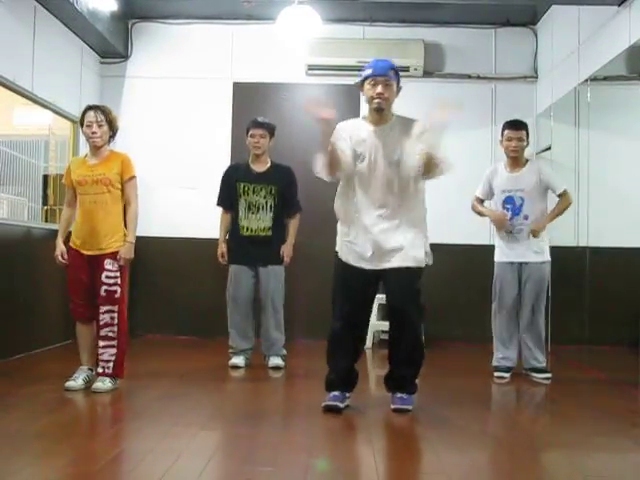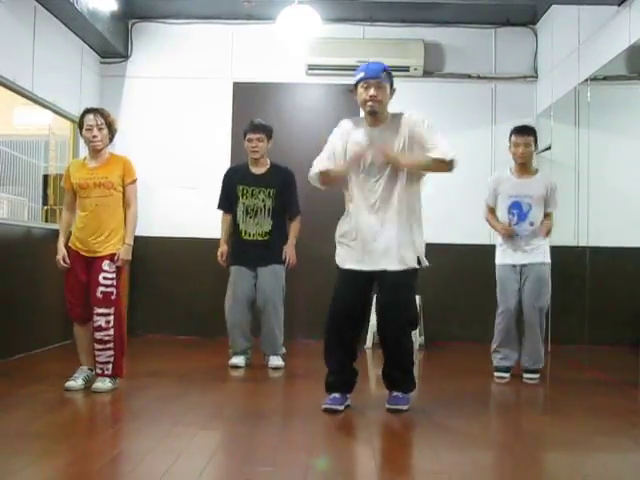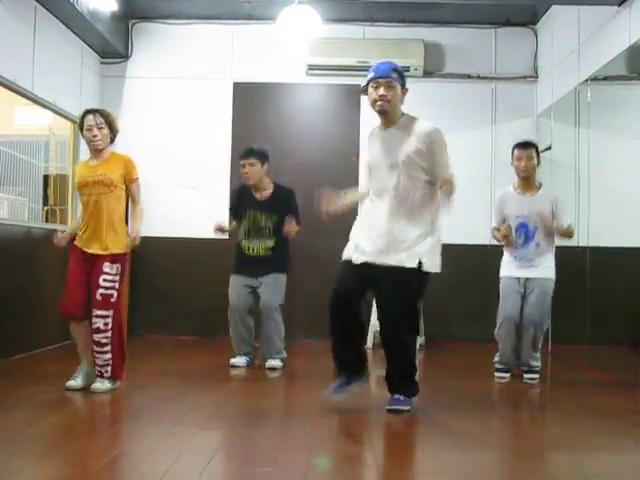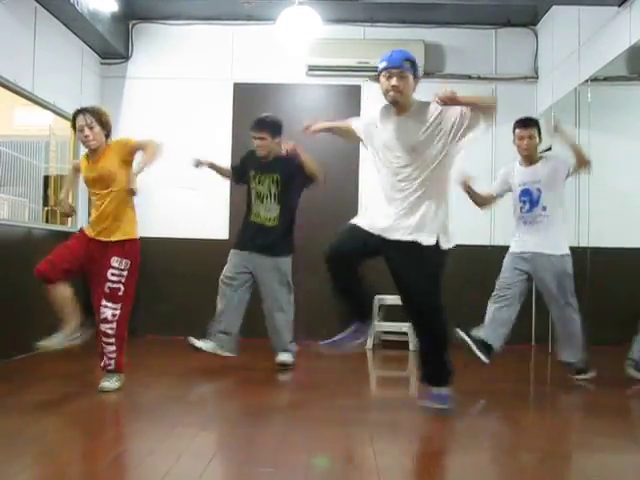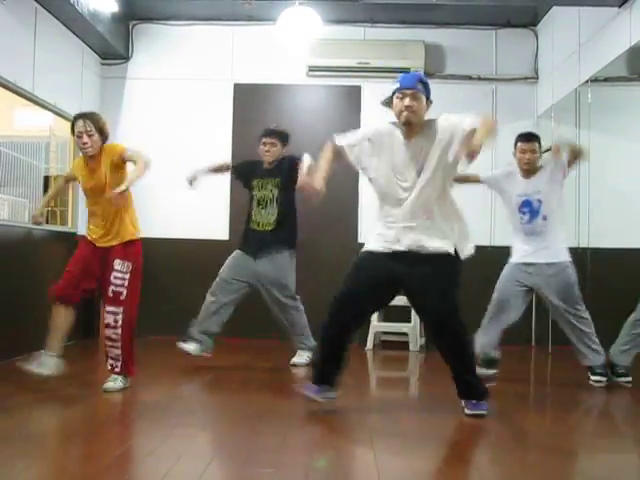
dt=0.2s
person 1, frame 1
left shoulder: (415, 128)
right shoulder: (348, 129)
left elbow: (430, 171)
right elbow: (329, 172)
left wrist: (433, 141)
right wrist: (327, 131)
left hip: (404, 241)
right hip: (356, 241)
left knee: (406, 318)
right knee: (347, 319)
left ankle: (402, 387)
right ankle: (339, 386)
person 1, frame 2
left shoulder: (411, 125)
right shoulder: (346, 130)
left elbow: (446, 161)
right elbow: (320, 177)
left wrist: (400, 159)
right wrist: (349, 161)
left hip: (398, 244)
right hip: (355, 243)
left knee: (394, 319)
right knee: (341, 319)
left ankle: (399, 386)
right ankle: (339, 387)
person 1, frame 3
left shoulder: (425, 132)
right shoulder: (375, 136)
left elbow: (444, 181)
left wrist: (445, 190)
right wrist: (347, 200)
left hip: (408, 245)
right hip: (365, 241)
left knee: (398, 323)
right knee: (341, 306)
left ankle: (402, 389)
right ankle: (351, 372)
person 1, frame 4
left shoulder: (439, 114)
right shoulder: (380, 117)
left elbow: (489, 108)
right elbow: (357, 128)
left wrist: (459, 100)
right wrist: (322, 126)
left hip: (421, 226)
right hip: (381, 216)
left knee: (426, 309)
right knee: (339, 254)
left ankle: (436, 381)
right ankle: (361, 320)
person 1, frame 5
left shoulder: (443, 130)
right shoulder: (374, 137)
left elbow: (486, 123)
right elbow: (335, 144)
left wrist: (479, 138)
right wrist: (320, 175)
left hip: (435, 246)
right hip: (386, 244)
left knee: (444, 324)
right knee: (346, 305)
left ankle: (473, 393)
right ankle: (324, 379)
person 2, frame 1
left shoulder: (122, 161)
right shoulder: (75, 166)
left elbow: (132, 204)
right elbow: (69, 206)
left wrist: (129, 241)
right wrist: (59, 239)
left hip: (111, 247)
right hip: (79, 248)
left knee: (109, 310)
right knee: (82, 310)
left ankle: (109, 372)
right ankle: (86, 369)
person 2, frame 2
left shoulder: (122, 164)
right shoulder: (73, 169)
left elbow: (131, 207)
right elbow: (68, 210)
left wrist: (128, 244)
right wrist: (60, 243)
left hip: (110, 249)
right hip: (77, 249)
left knee: (105, 311)
right knee: (79, 312)
left ankle: (109, 373)
right ankle: (86, 368)
person 2, frame 3
left shoulder: (123, 162)
right shoulder: (81, 168)
left elbow: (136, 201)
left wrist: (135, 227)
right wrist: (68, 230)
left hip: (113, 249)
right hip: (82, 246)
left knee: (104, 310)
right knee: (72, 308)
left ankle: (109, 374)
right ankle: (85, 364)
person 2, frame 4
left shoulder: (119, 148)
right shoulder: (85, 160)
left elbow: (154, 146)
right elbow: (75, 170)
left wrist: (136, 173)
right wrist: (65, 200)
left hip: (121, 238)
right hip: (93, 234)
left knee: (110, 304)
right knee: (48, 270)
left ankle: (114, 371)
right ankle: (72, 328)
person 2, frame 5
left shoulder: (113, 152)
right shoulder: (78, 165)
left elbow: (143, 161)
right elbow: (62, 182)
left wrist: (124, 186)
right wrist: (43, 206)
left hip: (123, 242)
right hip: (93, 241)
left knee: (117, 307)
right knee: (64, 293)
left ankle: (120, 372)
right ankle: (51, 356)
person 3, frame 1
left shoulder: (539, 170)
right shoulder: (493, 173)
left elbow: (566, 198)
right elbow: (475, 203)
left wrist: (545, 220)
right wrist: (491, 214)
left hip: (537, 254)
right hip: (505, 254)
left knee: (533, 309)
right knee: (504, 308)
left ankle: (535, 363)
right ankle: (504, 361)
person 3, frame 2
left shoulder: (546, 183)
right shoulder: (498, 180)
left elbow: (549, 215)
right elbow: (489, 212)
left wrist: (546, 228)
right wrist: (499, 227)
left hip: (537, 258)
right hip: (507, 257)
left knee: (536, 309)
right knee: (507, 308)
left ankle: (531, 363)
right ankle: (504, 361)
person 3, frame 3
left shoulder: (550, 199)
right shoulder: (503, 197)
left elbow: (569, 232)
right elbow: (497, 231)
left wrist: (553, 228)
right wrist: (501, 236)
left hip: (541, 272)
right hip: (511, 271)
left knee: (535, 319)
right knee: (507, 317)
left ankle: (530, 362)
right ankle: (505, 361)
person 3, frame 4
left shoulder: (555, 164)
right shoulder: (510, 170)
left elbow: (585, 165)
right elbow: (486, 202)
left wrist: (568, 140)
right wrist: (469, 190)
left hip: (553, 250)
right hip: (520, 250)
left knee: (563, 304)
right knee: (504, 294)
left ankle: (575, 359)
right ankle: (486, 342)
person 3, frame 5
left shoulder: (552, 171)
right shoulder: (506, 178)
left elbow: (578, 154)
right elbow: (473, 178)
left wrist: (564, 150)
left hip: (554, 260)
right hip: (521, 261)
left knee: (573, 312)
right knee: (501, 305)
left ankle: (595, 362)
right ankle: (486, 355)
person 4, frame 1
left shoulder: (284, 174)
right shoulder: (233, 173)
left elbow: (293, 213)
right elbow: (226, 210)
left wrist: (289, 243)
right wrist: (222, 241)
left hip: (272, 252)
right hip: (240, 252)
left knee: (272, 301)
right knee: (239, 300)
left ankle: (274, 352)
right ankle: (240, 350)
person 4, frame 2
left shoulder: (284, 176)
right shoulder: (233, 175)
left elbow: (294, 215)
right elbow: (227, 212)
left wrist: (291, 245)
right wrist: (224, 242)
left hip: (272, 255)
right hip: (241, 254)
left knee: (271, 301)
right knee: (237, 302)
left ankle: (274, 351)
right ankle: (241, 350)
person 4, frame 3
left shoulder: (284, 197)
right shoulder: (239, 194)
left elbow: (294, 226)
left wrist: (292, 229)
right wrist: (227, 229)
left hip: (273, 266)
right hip: (243, 265)
left knee: (270, 306)
right knee: (237, 305)
left ankle: (274, 355)
right ankle: (244, 352)
person 4, frame 4
left shoulder: (290, 160)
right shoulder: (251, 159)
left elbow: (316, 176)
right elbow: (232, 174)
left wrist: (297, 152)
right wrist: (210, 165)
left hip: (278, 246)
right hip: (247, 242)
left knee: (277, 296)
right knee: (230, 284)
left ankle: (285, 348)
right ankle: (223, 340)
person 4, frame 5
left shoulder: (288, 165)
right shoulder: (253, 168)
left elbow: (306, 160)
right elbow: (229, 166)
left wrist: (304, 174)
right wrist: (203, 170)
left hip: (278, 249)
right hip: (248, 247)
left knee: (285, 299)
right knee: (222, 289)
left ankle: (304, 347)
right ankle: (199, 339)
